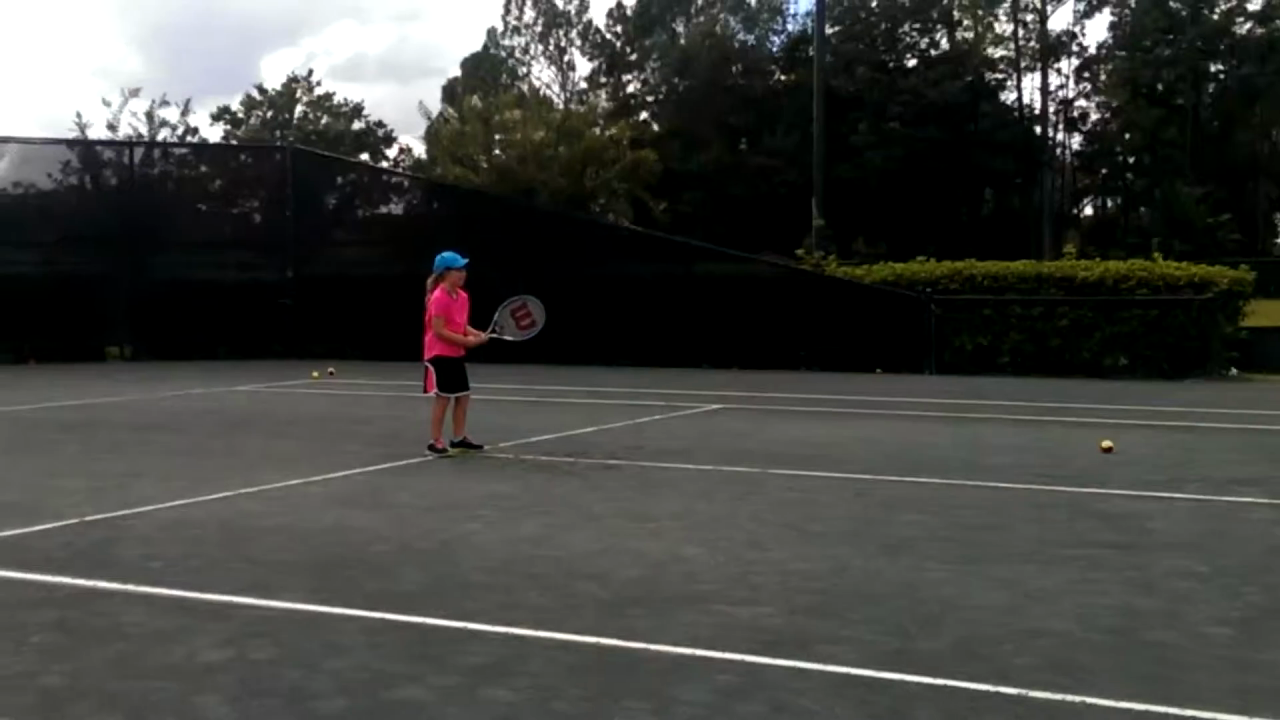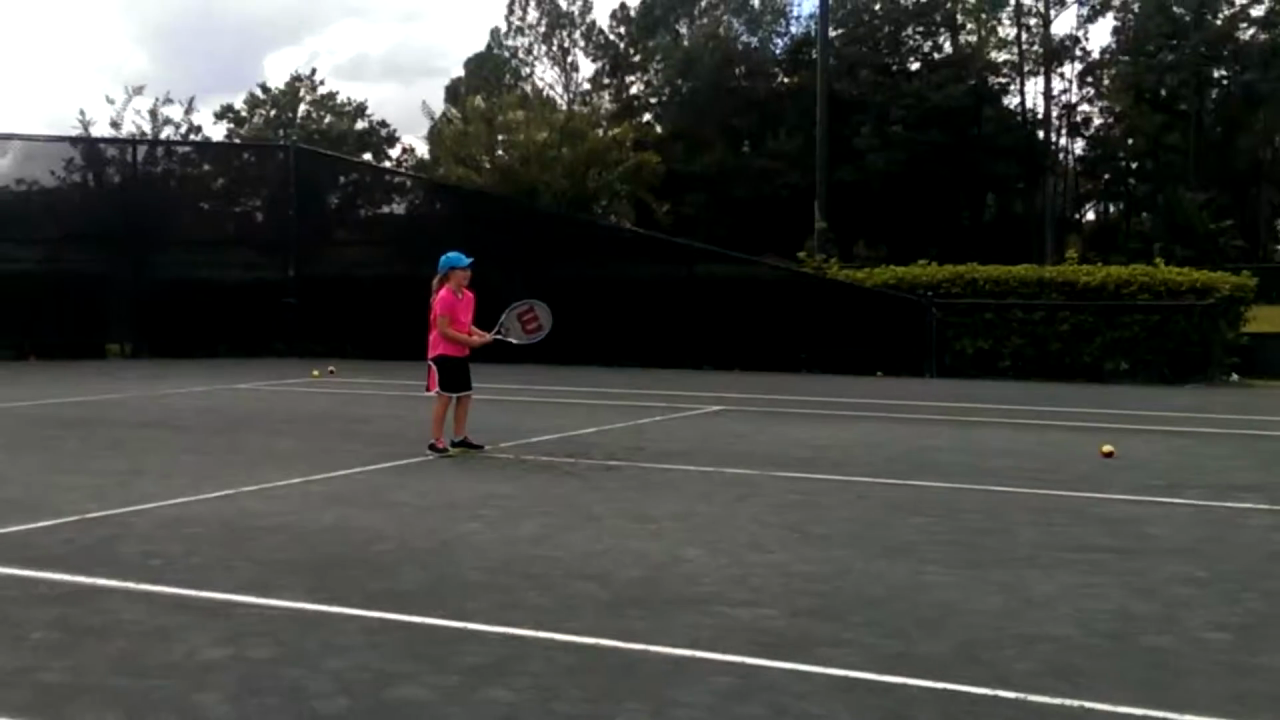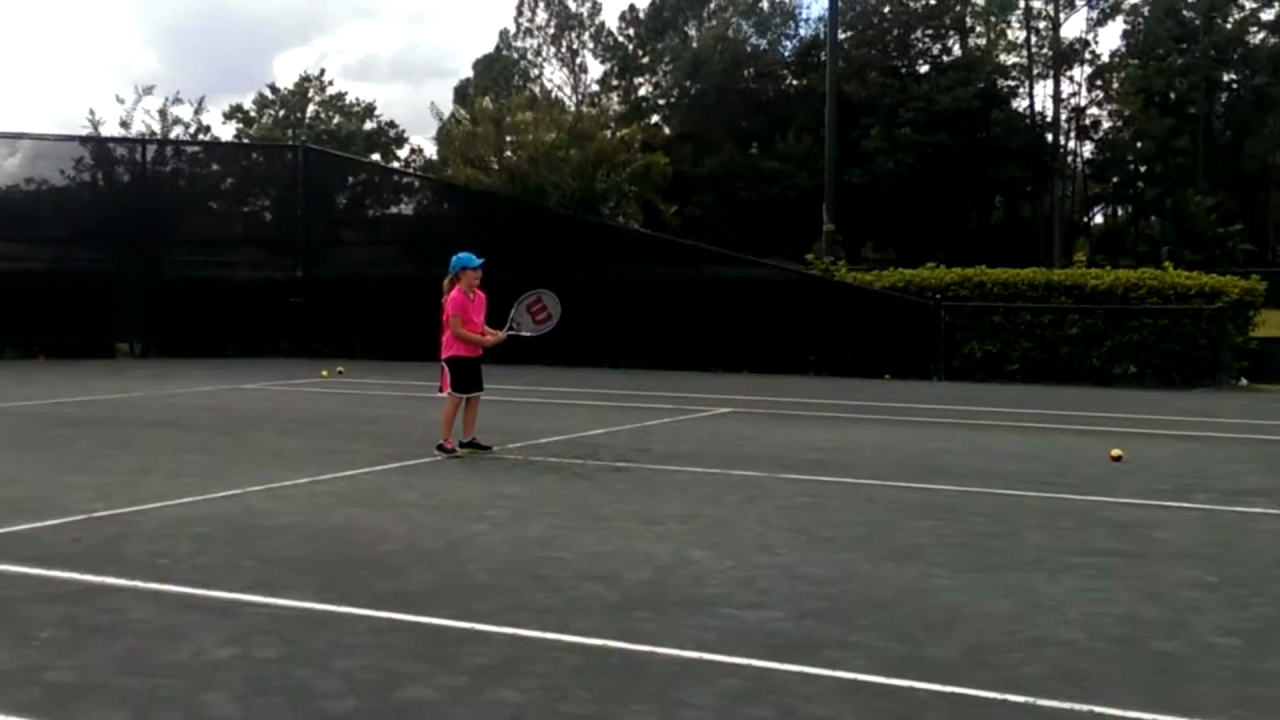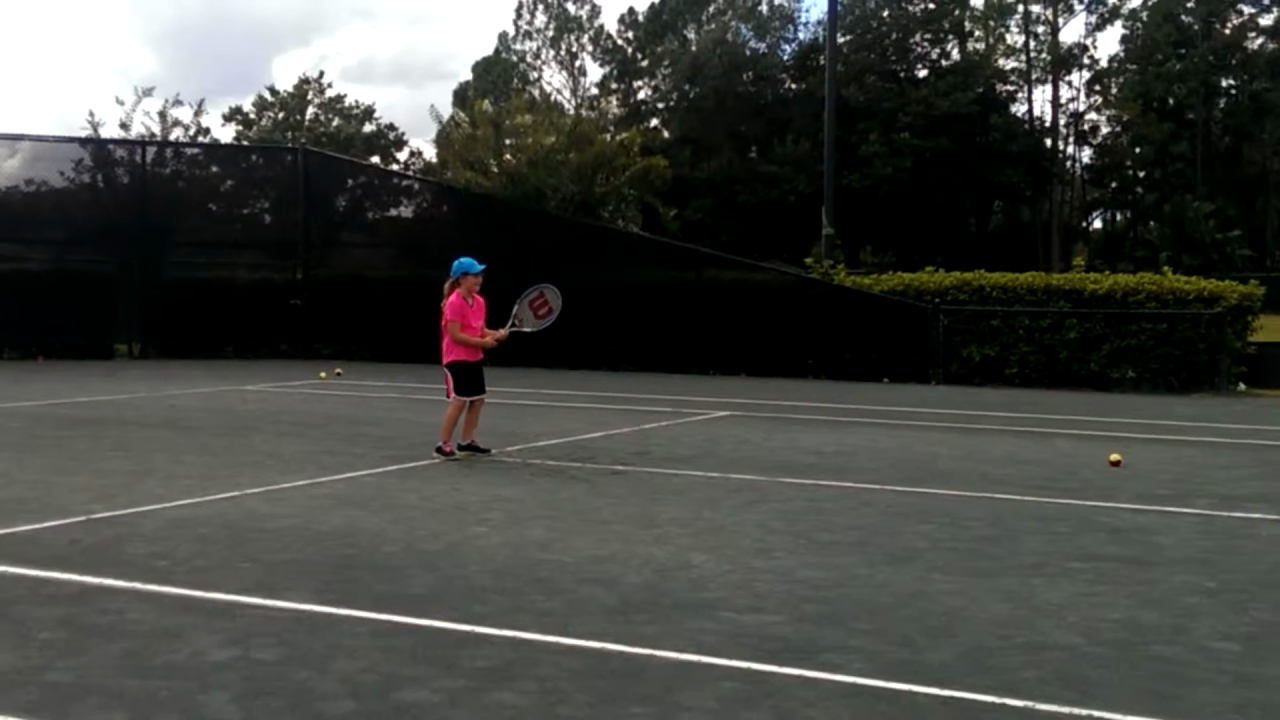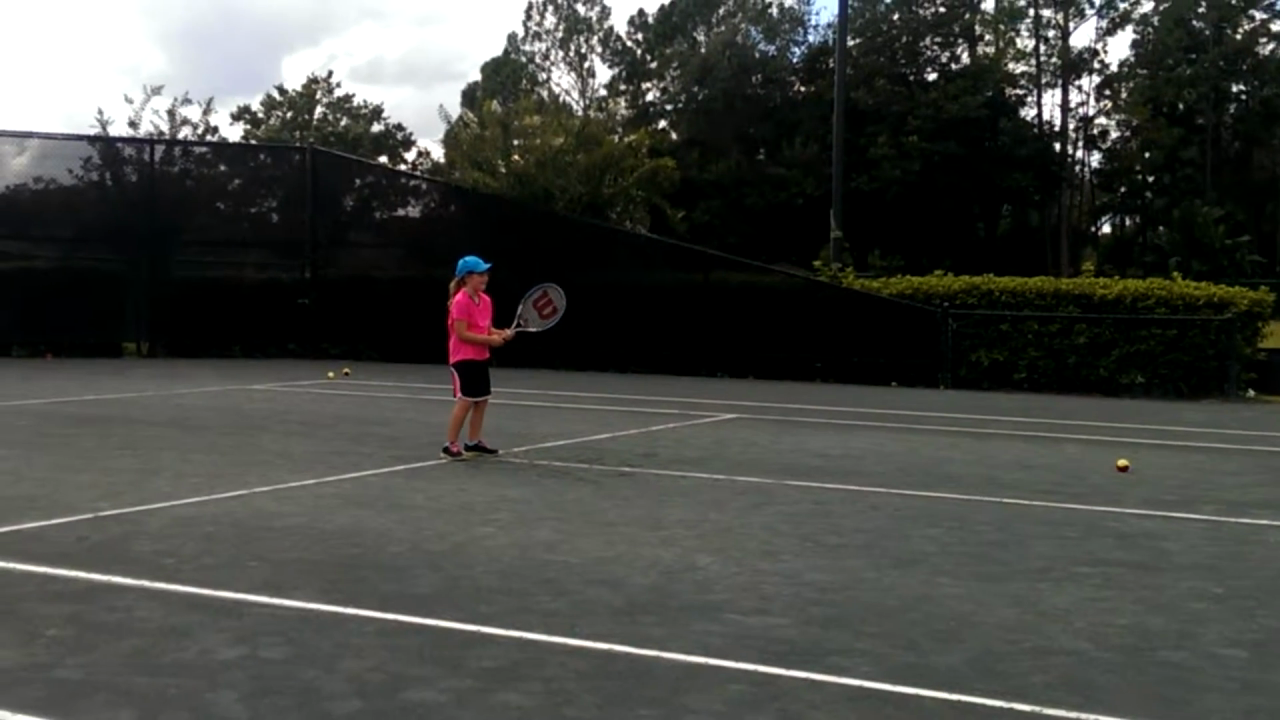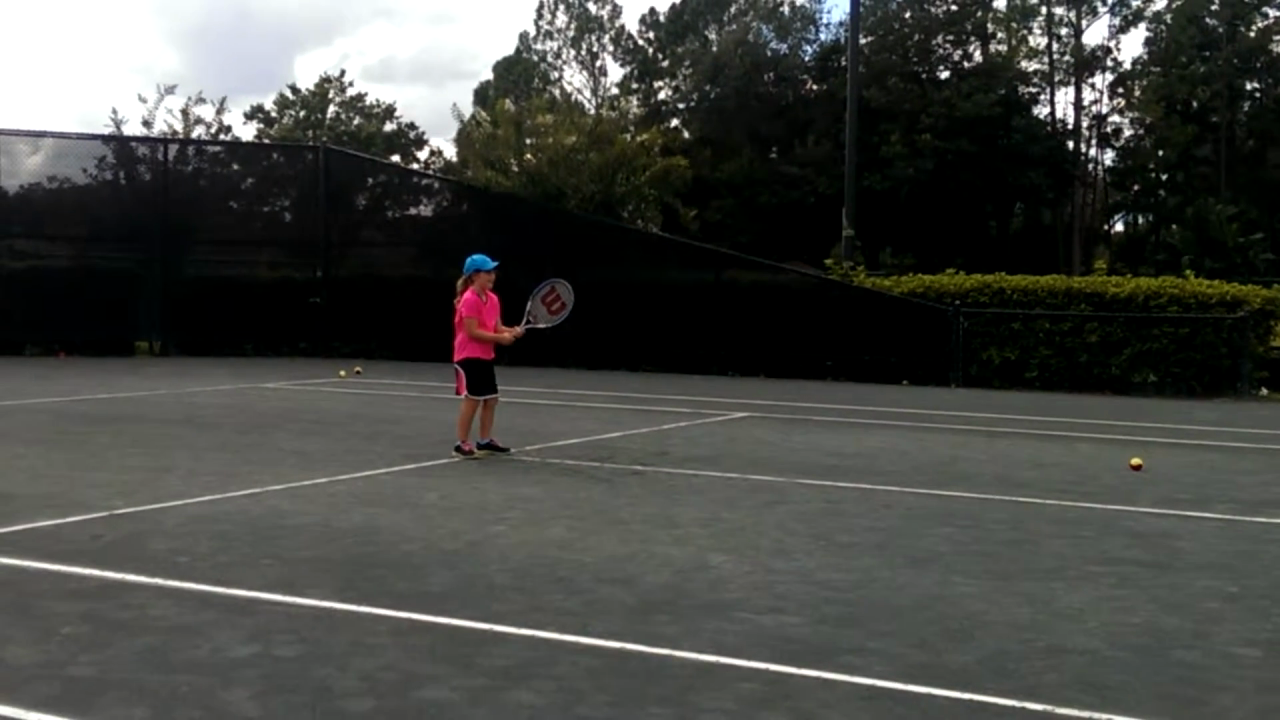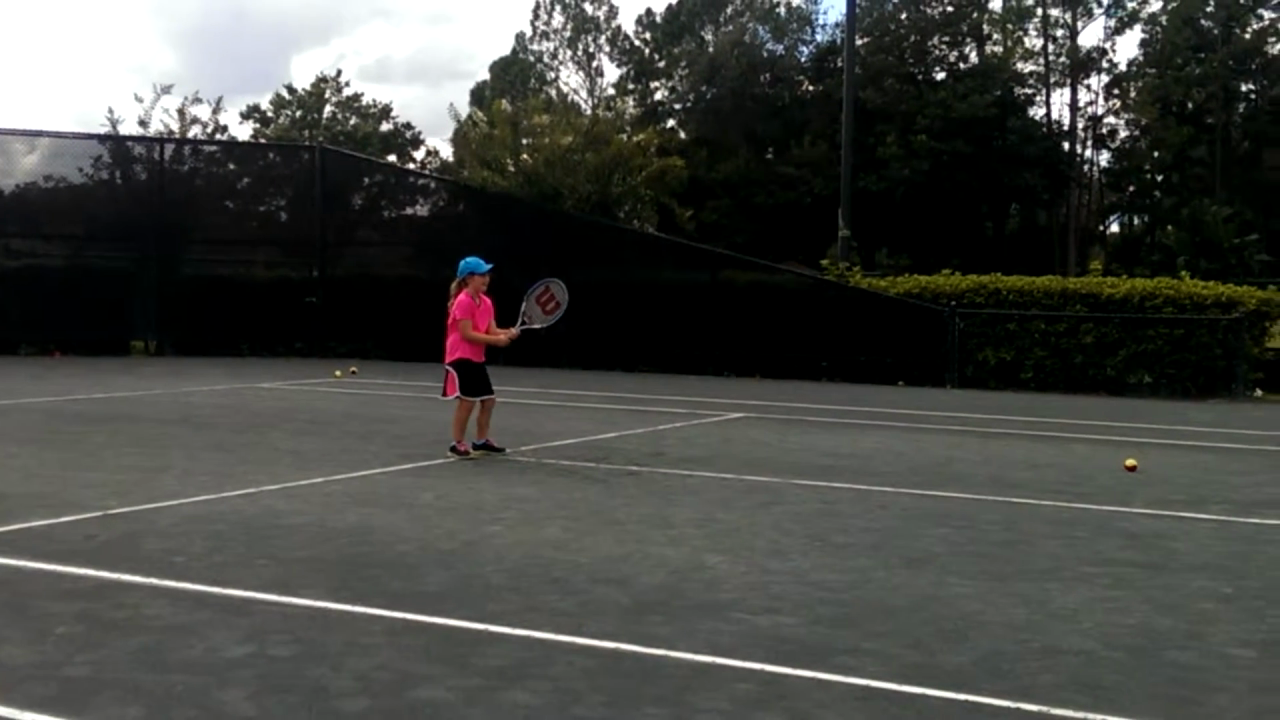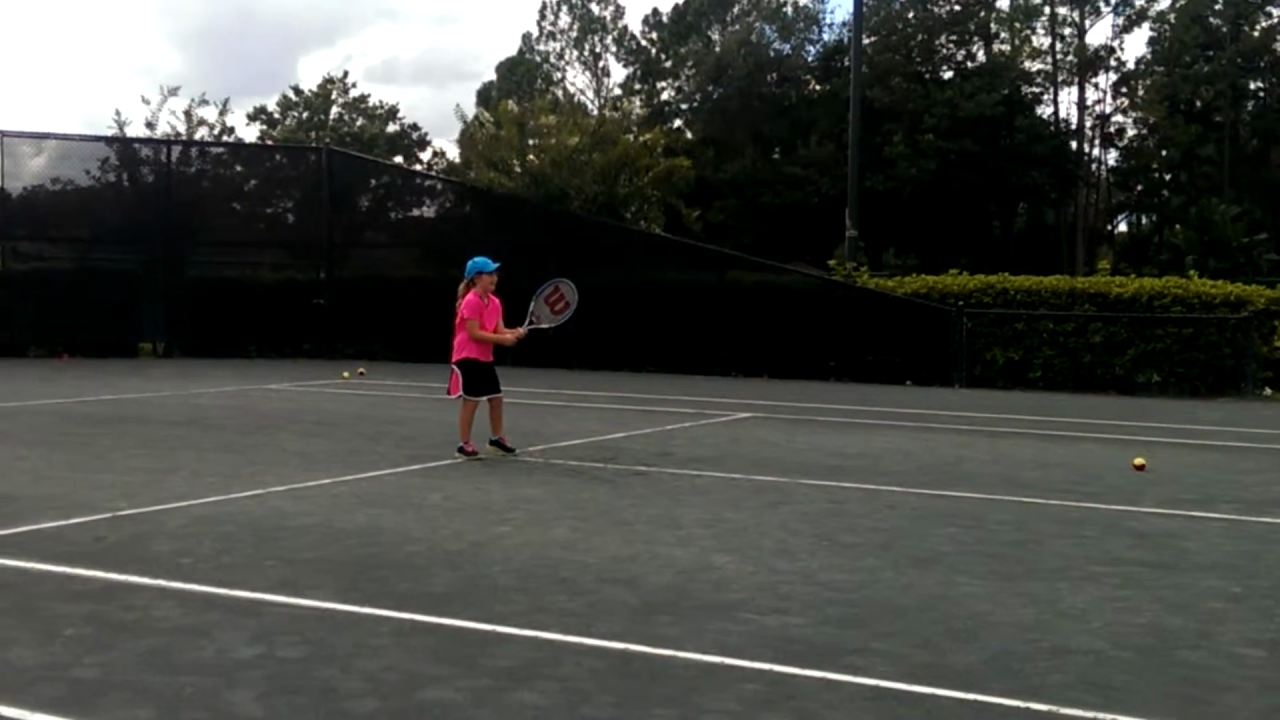
dt=0.2s
person 1, frame 1
left shoulder: (462, 296)
right shoulder: (439, 298)
right elbow: (439, 331)
left wrist: (476, 334)
right wrist: (465, 341)
left hip: (456, 355)
right hip: (440, 355)
left knee: (463, 396)
right knee: (443, 398)
left ankle: (459, 438)
right ankle: (435, 442)
person 1, frame 2
left shoulder: (468, 296)
right shoulder: (444, 297)
right elbow: (443, 330)
left wrist: (481, 335)
right wrist: (470, 341)
left hip: (460, 354)
right hip: (444, 354)
left knee: (464, 396)
right knee: (445, 397)
left ankle: (459, 438)
right ankle: (436, 441)
person 1, frame 3
left shoulder: (480, 296)
right shoulder: (456, 297)
right elbow: (456, 330)
left wrist: (493, 334)
right wrist: (482, 340)
left hip: (473, 355)
right hip: (456, 355)
left knee: (474, 397)
right knee: (455, 398)
left ankle: (468, 439)
right ankle: (444, 442)
person 1, frame 4
left shoulder: (479, 301)
right shoulder: (454, 303)
right elbow: (455, 335)
left wrist: (494, 334)
right wrist: (482, 342)
left hip: (474, 358)
right hip: (457, 359)
left knee: (477, 400)
right knee: (459, 401)
left ankle: (466, 442)
right ankle: (443, 444)
person 1, frame 5
left shoulder: (485, 300)
right shoulder: (461, 301)
right elbow: (461, 333)
left wrist: (501, 334)
right wrist: (489, 340)
left hip: (480, 358)
right hip: (464, 358)
left knee: (481, 401)
right knee: (465, 401)
left ankle: (473, 442)
right ankle: (450, 444)
person 1, frame 6
left shoulder: (493, 299)
right shoulder: (469, 299)
left elbow: (496, 327)
right elbow: (472, 331)
left wrist: (511, 331)
right wrist: (500, 338)
left hip: (486, 357)
right hip: (470, 357)
left knee: (491, 399)
right knee: (472, 399)
left ankle: (485, 440)
right ankle: (461, 443)
person 1, frame 7
left shoulder: (486, 302)
right shoulder: (463, 302)
left elbow: (491, 331)
right elbow: (467, 334)
left wrist: (507, 333)
right wrist: (495, 340)
left hip: (477, 359)
right hip: (461, 358)
left knee: (488, 399)
right knee: (467, 401)
left ankle: (481, 441)
right ankle: (457, 443)
person 1, frame 8
left shoulder: (495, 302)
right shoulder: (471, 301)
left elbow: (499, 330)
right elbow: (474, 333)
left wrist: (514, 333)
right wrist: (502, 339)
left hip: (485, 358)
right hip: (468, 358)
left knee: (496, 398)
right knee: (471, 401)
left ankle: (497, 438)
right ankle: (464, 445)
